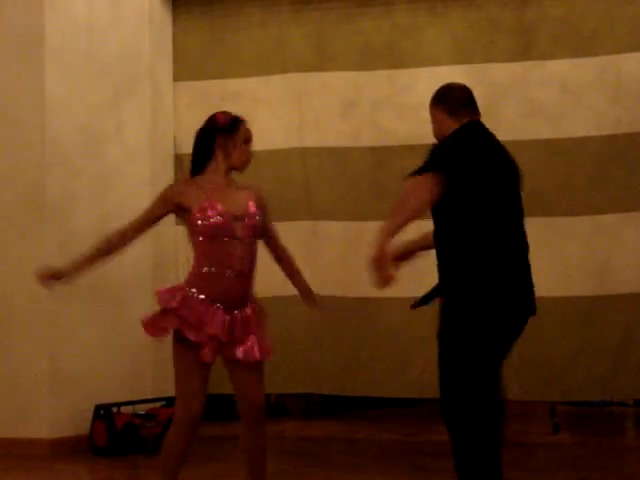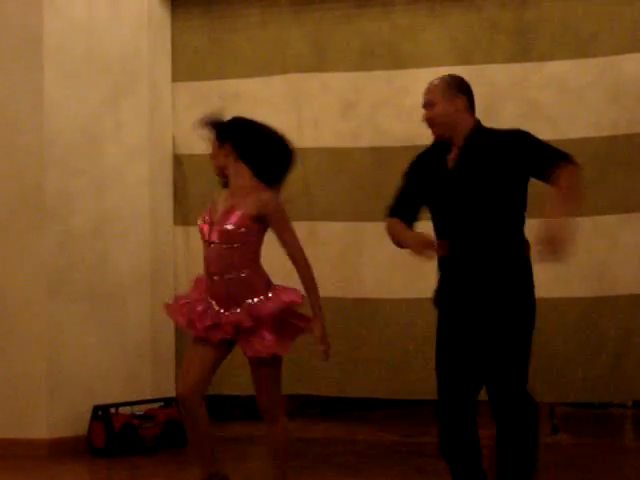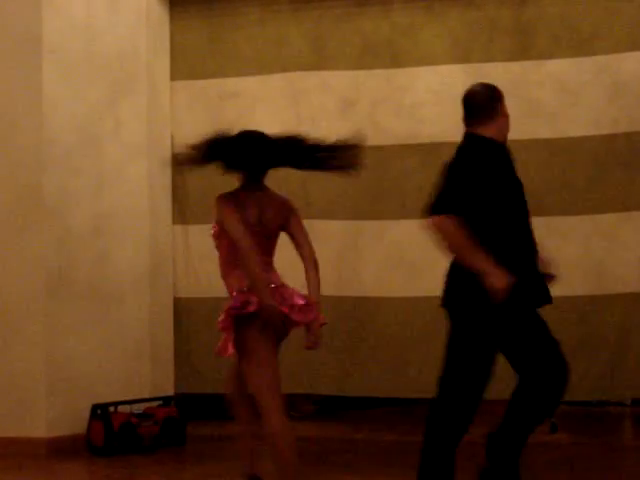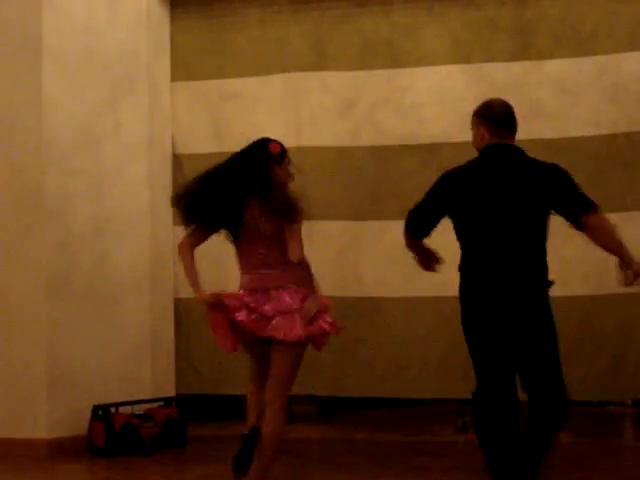
dt=0.2s
person 1, frame 1
left shoulder: (457, 149)
right shoulder: (496, 155)
left elbow: (427, 184)
left wrist: (385, 238)
right wrist: (414, 246)
left hip: (473, 298)
right hip: (505, 295)
left knee: (464, 408)
right knee: (479, 398)
person 1, frame 2
left shoulder: (508, 145)
right shoulder: (424, 166)
left elbow: (565, 169)
right elbow: (396, 220)
left wrist: (560, 218)
right wrist: (414, 240)
left hip: (505, 292)
right hip: (458, 297)
left knee: (509, 395)
right knee: (453, 401)
person 1, frame 3
left shoulder: (492, 160)
right shoulder: (478, 163)
right elbow: (443, 219)
left wrist: (528, 256)
right wrist: (489, 269)
left hip: (505, 298)
right hip: (484, 298)
left knee: (549, 374)
right knee: (457, 401)
person 1, frame 4
left shoulder: (454, 180)
right shoulder: (544, 174)
left elbow: (413, 229)
right elbow: (589, 218)
left wrist: (422, 253)
left hip: (479, 306)
right hip: (525, 303)
left knee: (495, 397)
right knee: (548, 397)
person 2, frame 1
left shoulder: (253, 198)
right shoulder: (184, 192)
left elbow: (277, 249)
right elbow: (127, 233)
left wrist: (304, 290)
right wrist: (71, 269)
left hip: (239, 313)
right hip: (196, 310)
left knee: (254, 410)
right knee: (188, 415)
person 2, frame 2
left shoulder: (263, 199)
right shoulder: (224, 198)
left elbow: (299, 259)
left wrist: (319, 317)
left hip: (255, 311)
right hip: (215, 310)
left knee: (270, 408)
right knee: (187, 394)
person 2, frame 3
left shoulder: (227, 202)
right shoulder: (284, 205)
left elbow: (247, 250)
right elbow: (310, 258)
left wrist: (268, 301)
right wrist: (312, 310)
left hip: (252, 307)
right hip: (269, 304)
left knee: (270, 409)
right knee: (239, 391)
person 2, frame 4
left shoulder: (224, 207)
right shoulder: (286, 208)
left elbow: (185, 246)
right elbow: (296, 258)
left wrist: (199, 291)
right wrist: (312, 296)
left hip: (251, 307)
right hip: (290, 305)
left knee: (260, 382)
right knee: (276, 400)
left ankle: (252, 433)
